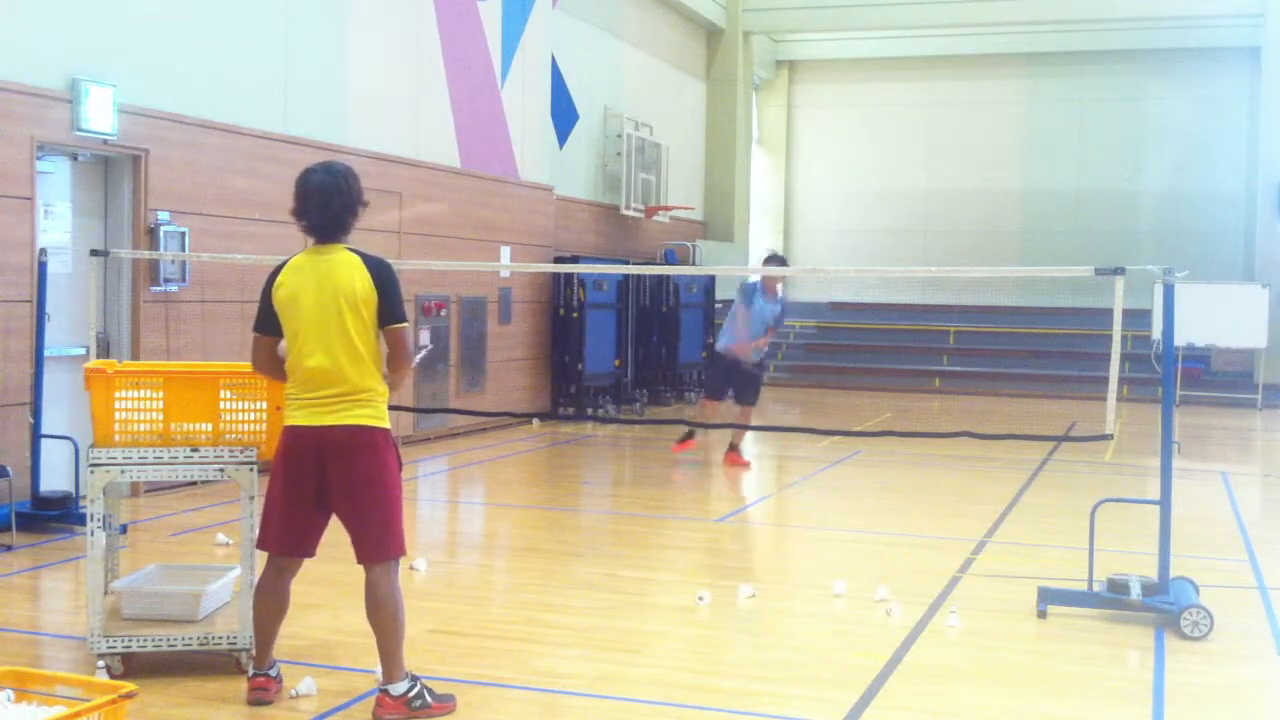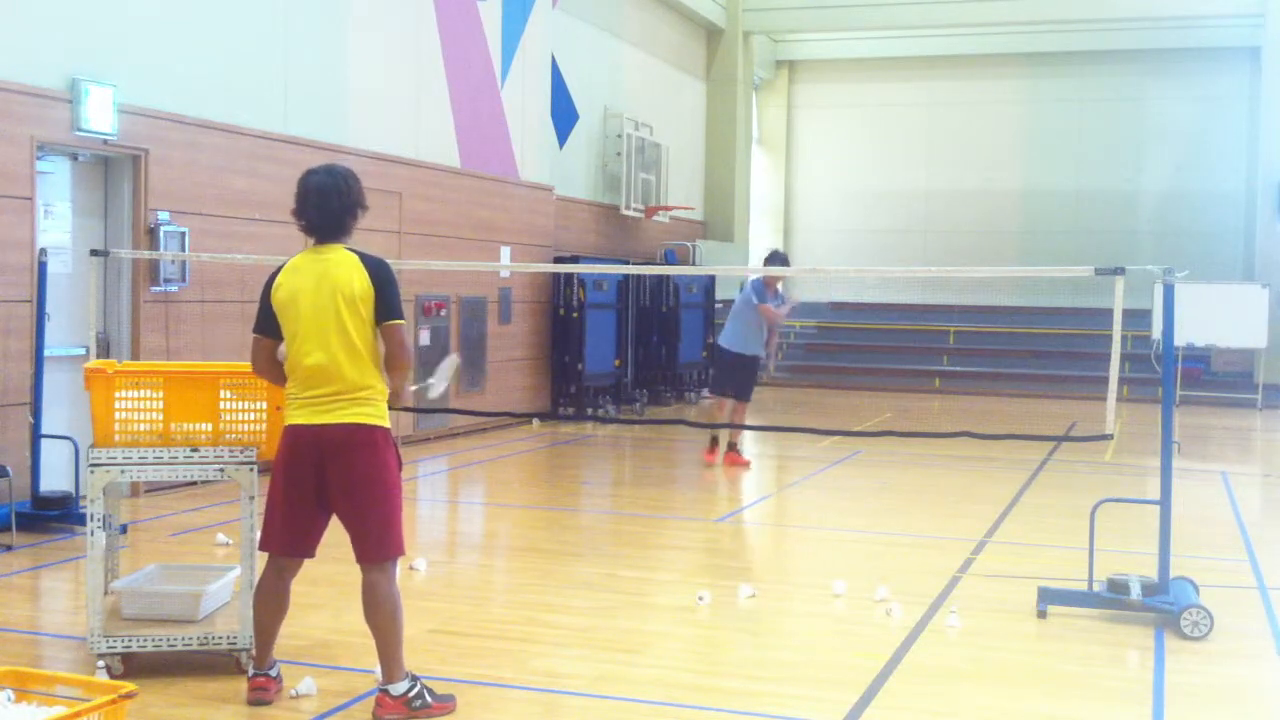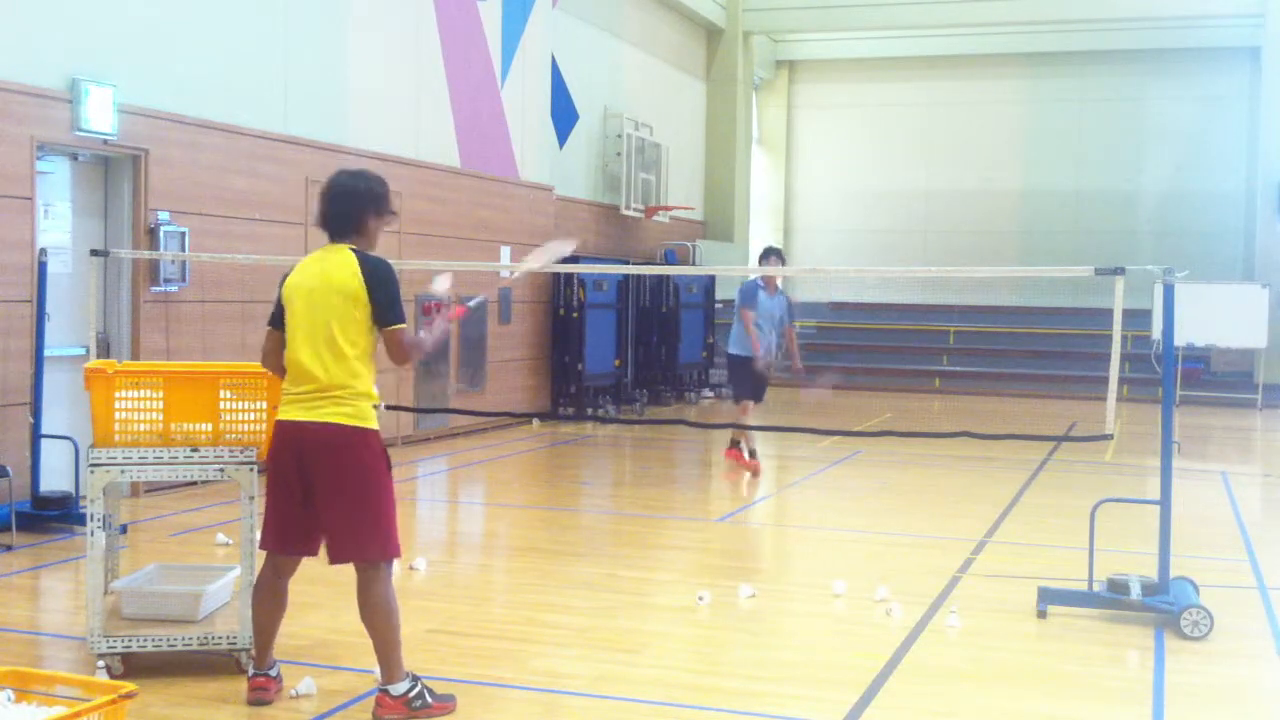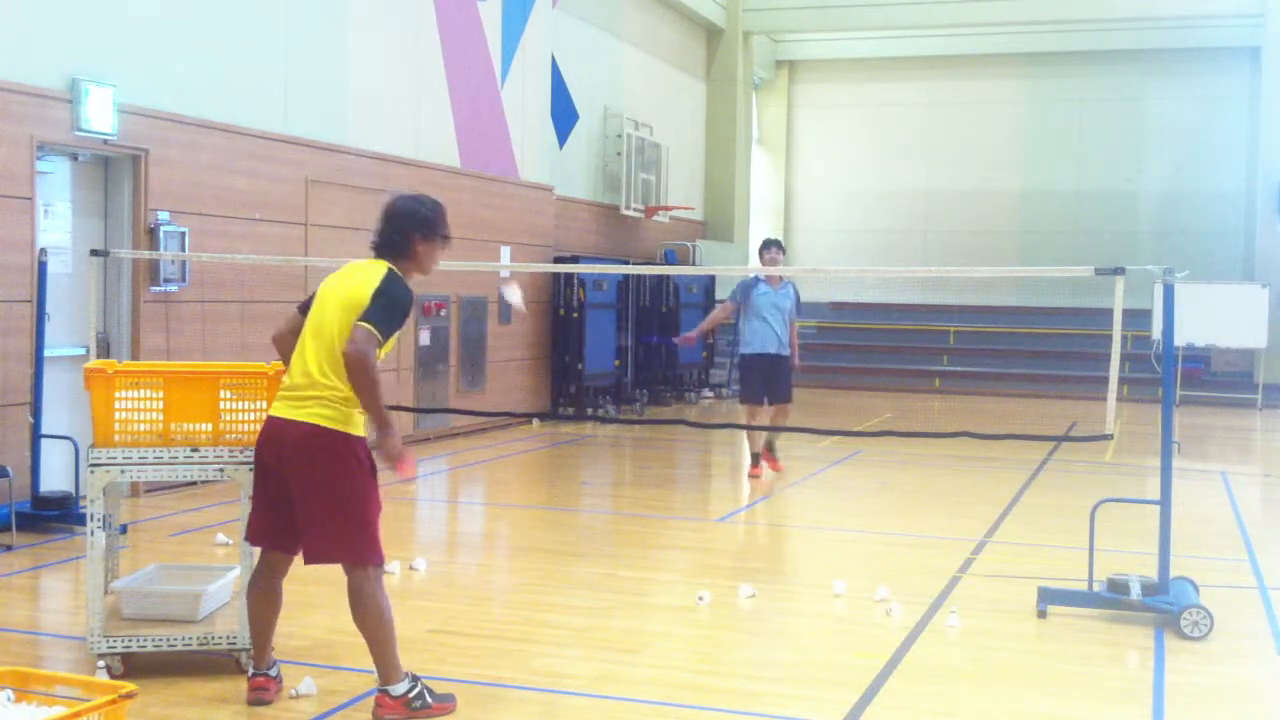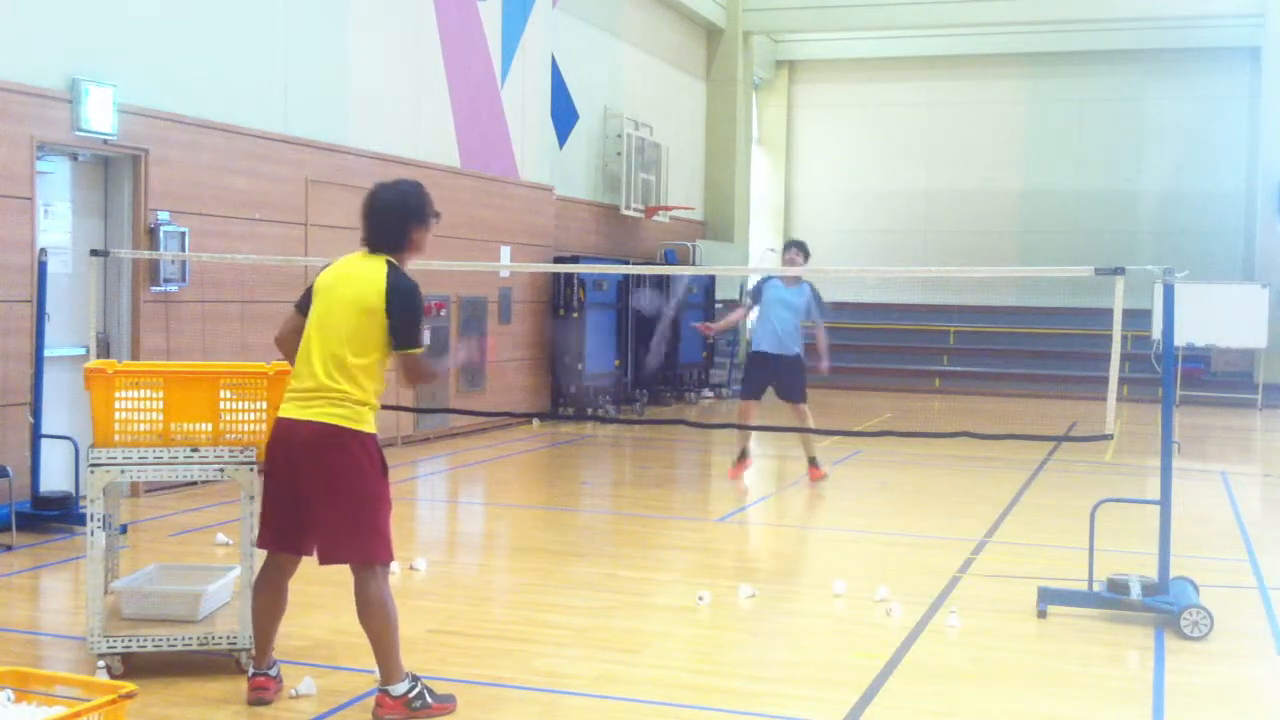
dt=0.3s
person 1, frame 1
left shoulder: (281, 277)
right shoulder: (373, 271)
left elbow: (263, 361)
right elbow: (402, 356)
right wrist: (388, 381)
left hip: (300, 432)
right hip: (361, 431)
left knee: (282, 560)
right knee: (381, 564)
left ankle: (261, 672)
person 1, frame 2
left shoulder: (281, 278)
right shoulder: (371, 270)
left elbow: (262, 364)
right elbow: (399, 354)
right wrist: (396, 390)
left hip: (300, 432)
right hip: (360, 431)
left knee: (283, 560)
right knee: (378, 564)
left ankle: (262, 673)
person 1, frame 3
left shoulder: (298, 272)
right shoulder: (372, 269)
left elbow: (271, 356)
right elbow: (402, 352)
right wrist: (431, 339)
left hip: (291, 427)
right hip: (347, 430)
left knee: (280, 558)
right knee: (373, 564)
left ankle: (261, 672)
person 1, frame 4
left shoulder: (344, 274)
right shoulder: (394, 289)
left elbow: (283, 338)
right elbow: (355, 353)
right wrist: (386, 428)
left hip: (280, 424)
right hip: (328, 433)
left knee: (272, 557)
right knee: (363, 565)
left ankle: (261, 672)
person 1, frame 5
left shoulder: (334, 271)
right shoulder: (400, 286)
left elbow: (285, 340)
right elbow: (415, 372)
right wrist: (452, 363)
left hip: (290, 425)
right hip: (342, 433)
left knee: (280, 558)
right knee: (370, 566)
left ankle: (262, 672)
person 2, frame 1
left shoulder: (780, 306)
right shoulder: (750, 289)
left elbow: (768, 338)
right elbow: (741, 314)
left wrist: (746, 349)
right wrist: (740, 339)
left hip: (751, 360)
right hip: (725, 353)
left knee: (747, 409)
right knee: (709, 402)
left ankle: (733, 451)
right ankle: (690, 435)
person 2, frame 2
left shoulder: (779, 297)
right shoulder: (754, 287)
left elbow: (772, 330)
right elbow: (774, 316)
left wrist: (770, 356)
right wrist: (786, 307)
left hip: (752, 356)
right hip: (729, 350)
left knee: (741, 404)
right knee: (721, 400)
left ankle: (732, 449)
right ankle: (714, 442)
person 2, frame 3
left shoulder: (783, 298)
right shoulder: (749, 289)
left elbow: (788, 330)
right elbow: (748, 324)
left wrist: (796, 359)
right wrist: (758, 353)
left hip: (764, 359)
right hip: (741, 356)
left knee: (749, 406)
right knee: (745, 406)
left ankle: (734, 447)
right ankle: (752, 455)
person 2, frame 4
left shoulder: (791, 289)
right shoulder: (750, 286)
right elbow: (724, 311)
left wrist: (795, 354)
right wrist: (697, 332)
left hip: (781, 356)
right hip: (753, 354)
left knee: (783, 407)
right knee: (754, 408)
left ankle: (769, 446)
right ankle: (755, 459)
person 2, frame 5
left shoulder: (809, 291)
right shoulder: (766, 284)
left elbow: (819, 326)
right elbow: (744, 310)
left wrist: (824, 357)
right wrist: (717, 327)
left hip: (791, 356)
right hip: (760, 353)
left knee: (801, 408)
right knee: (746, 405)
left ankle: (813, 463)
right ankle: (743, 456)
